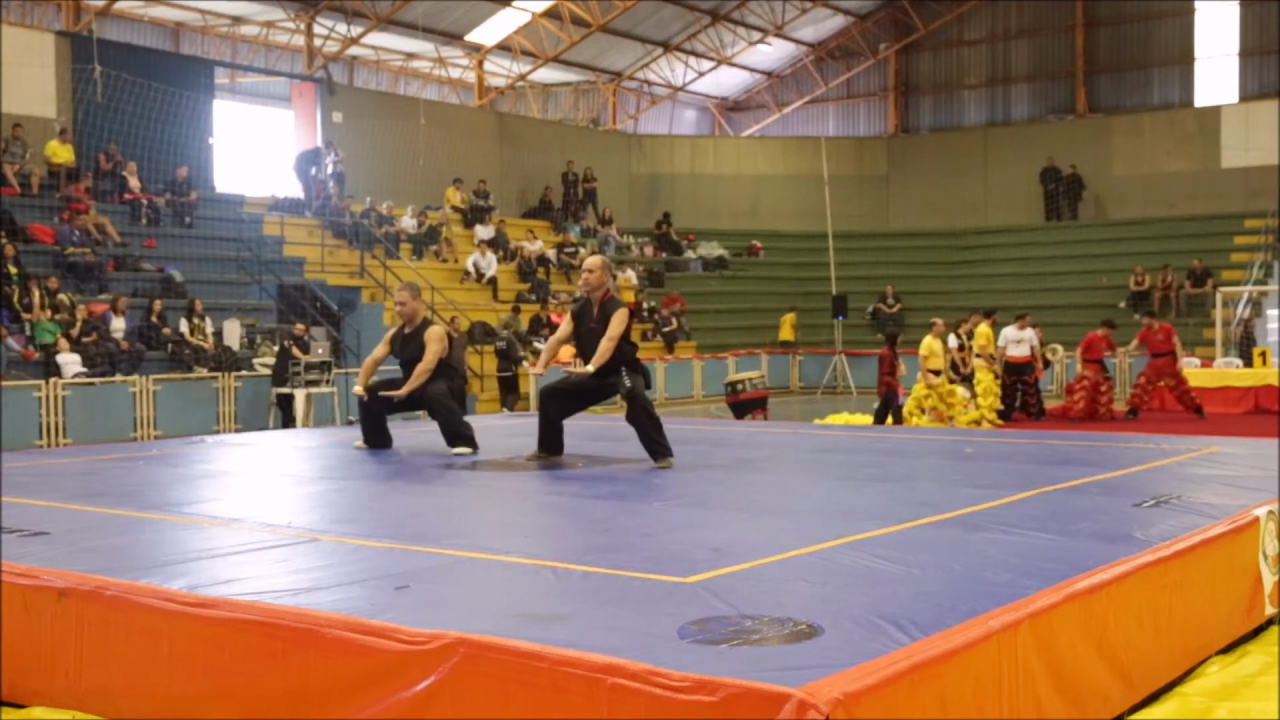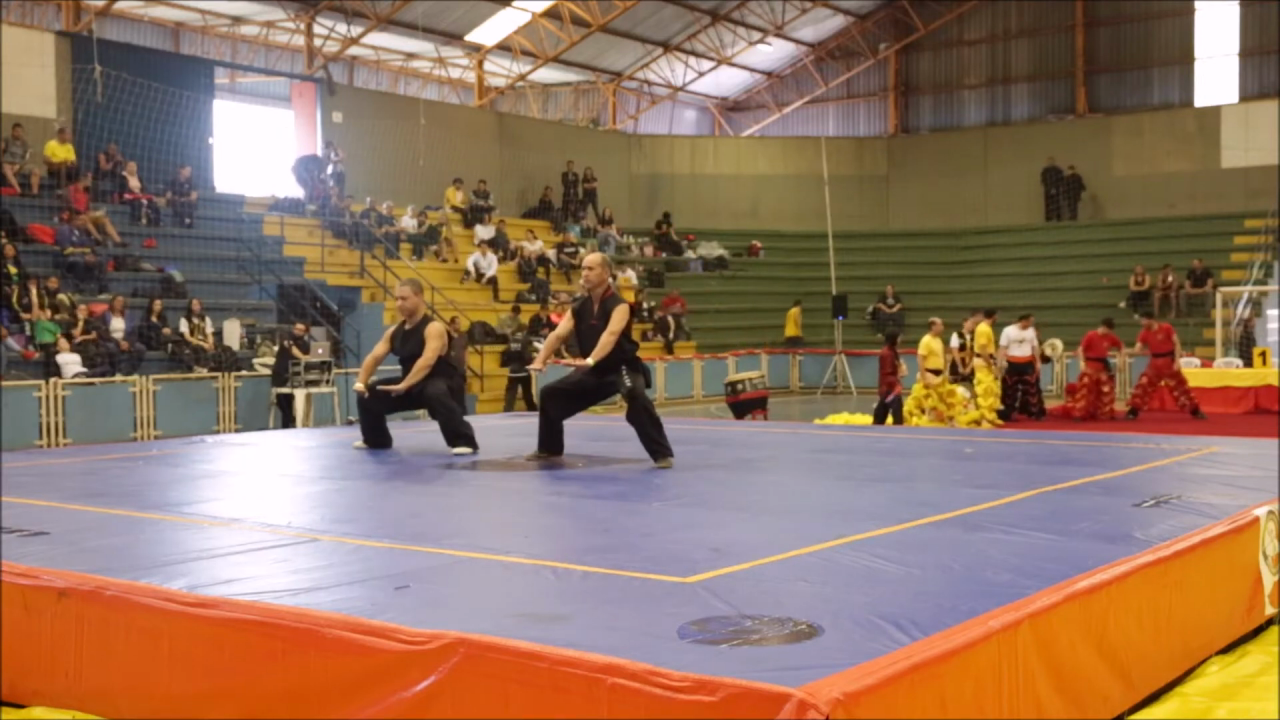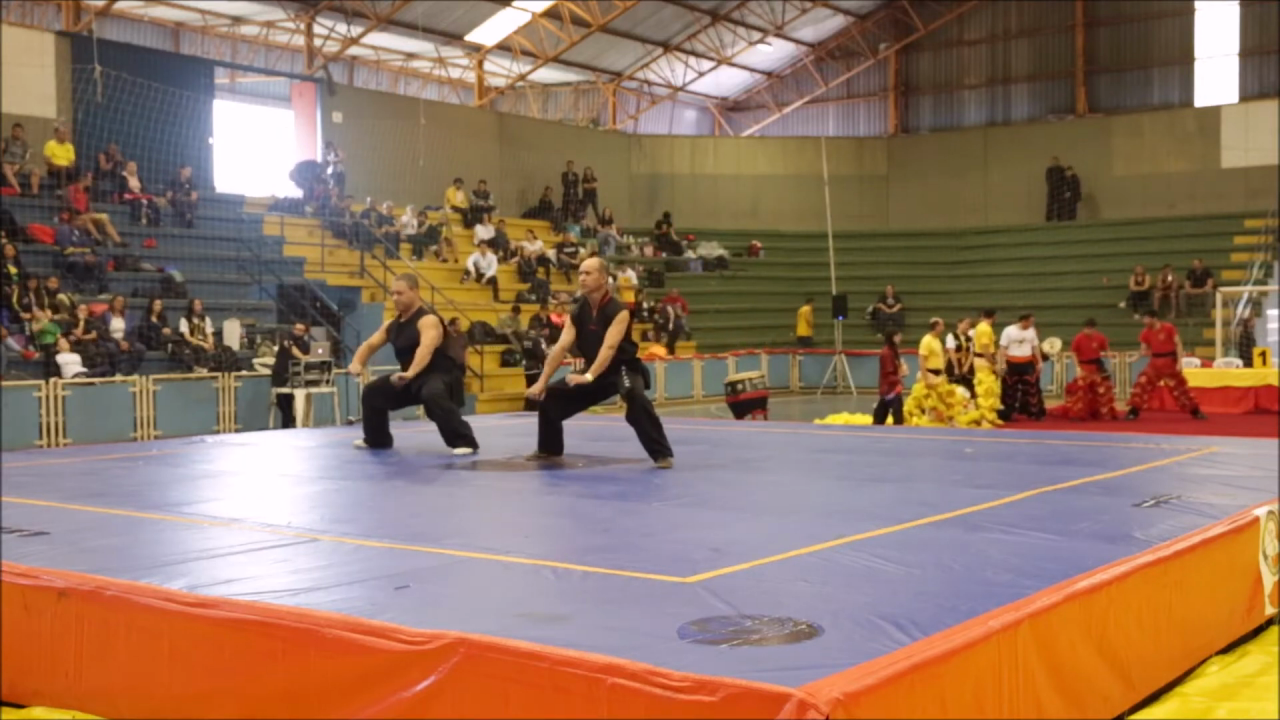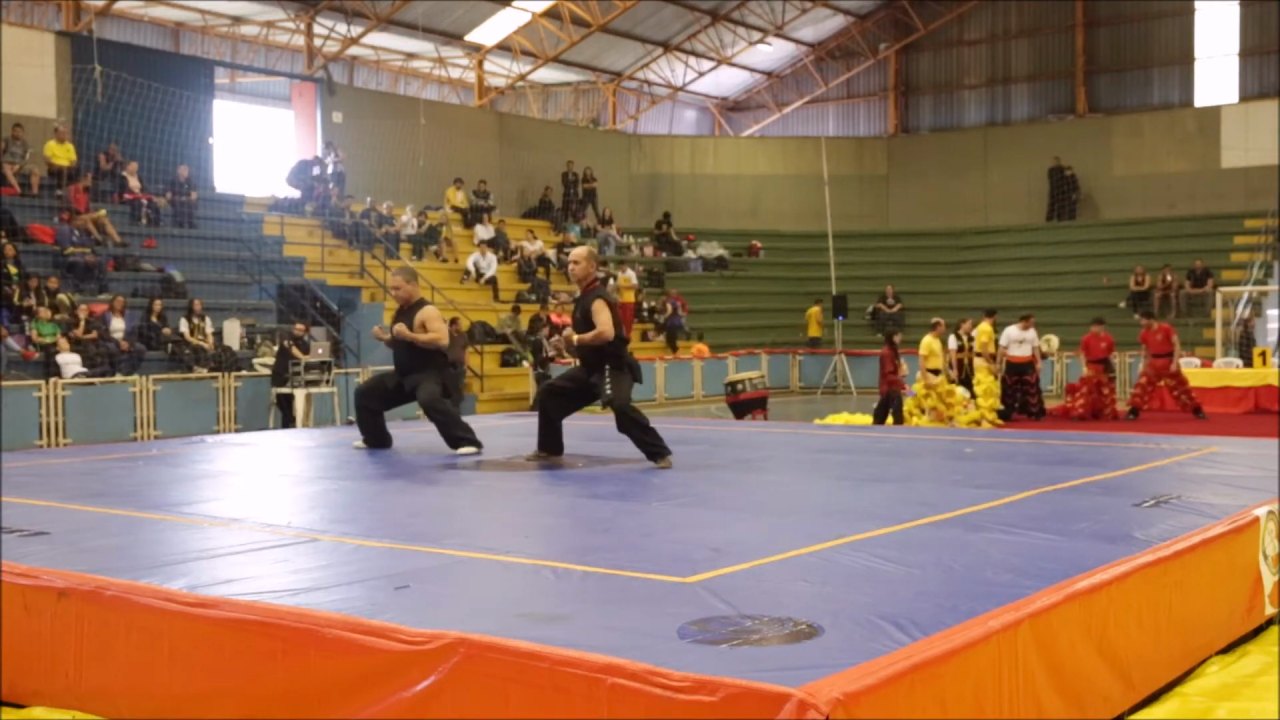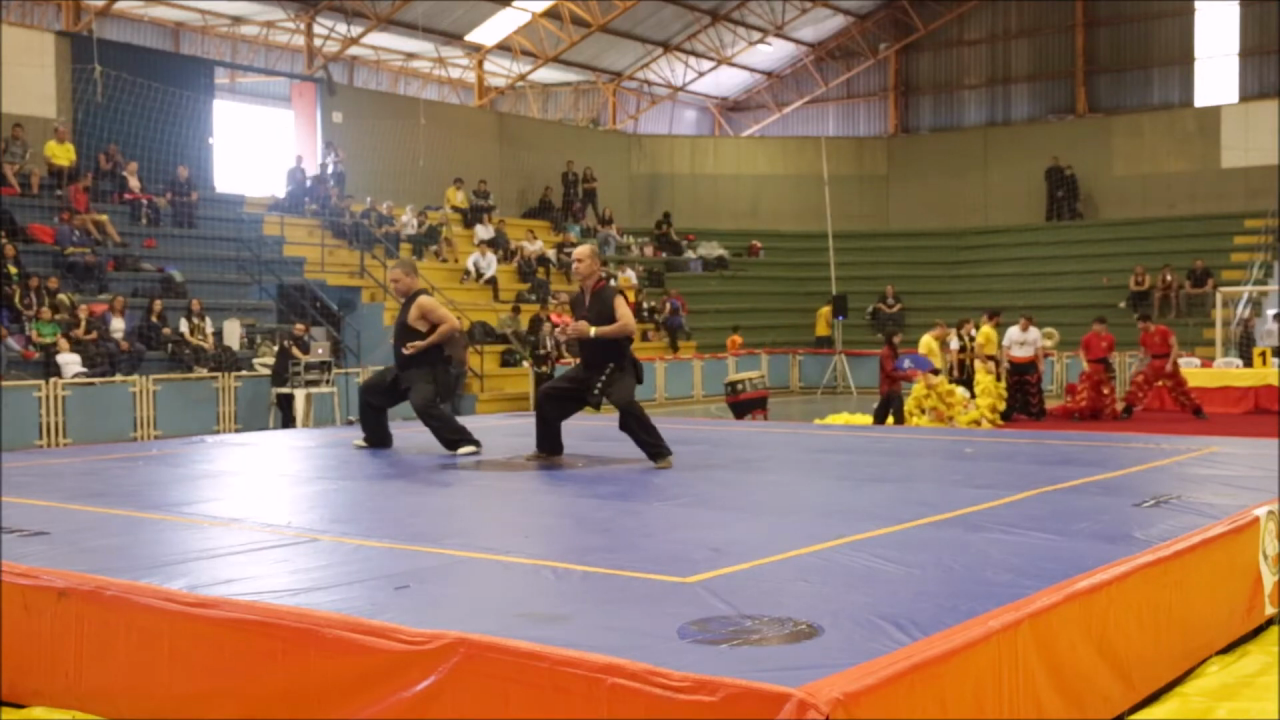
dt=0.4s
person 1, frame 1
left shoulder: (618, 309)
right shoulder: (578, 311)
left elbow: (609, 341)
right elbow: (557, 338)
left wrist: (589, 368)
right wrist: (541, 364)
left hip: (622, 370)
right hip: (592, 375)
left knee: (636, 398)
right knee: (549, 394)
left ankle: (662, 454)
right ankle: (549, 448)
person 1, frame 2
left shoulder: (619, 306)
right shoulder: (579, 308)
left elbow: (610, 335)
right elbow: (558, 334)
left wrist: (590, 360)
right wrist: (540, 360)
left hip: (622, 368)
right hip: (593, 372)
left knee: (637, 398)
right knee: (550, 394)
left ankle: (662, 454)
right ankle: (549, 448)
person 1, frame 3
left shoulder: (618, 311)
right shoulder: (577, 313)
left elbow: (609, 347)
right elbow: (561, 347)
left wrist: (588, 377)
right wrist: (542, 381)
left hip: (622, 369)
right hip: (591, 373)
left knee: (636, 398)
right knee: (550, 397)
left ankle: (662, 454)
right ankle: (549, 448)
person 1, frame 4
left shoulder: (597, 298)
right shoulder: (583, 298)
left elbow: (606, 334)
left wrist: (577, 339)
right wrist: (569, 339)
left hip: (613, 367)
right hip: (589, 367)
left knee: (619, 405)
right knee: (548, 393)
left ankle: (659, 453)
right ankle: (550, 448)
person 1, frame 5
left shoulder: (611, 295)
right shoulder: (576, 300)
left elbow: (629, 327)
left wrist: (592, 332)
right wrist: (569, 332)
left hip: (616, 365)
right hip: (588, 366)
left knee: (625, 403)
right knee: (547, 395)
left ankle: (660, 453)
right ankle: (548, 449)
person 2, frame 1
left shoulder: (434, 332)
right shoulder: (394, 335)
left elbow: (428, 365)
right elbow: (373, 360)
left wrist: (405, 391)
right wrist: (360, 385)
left hip: (441, 384)
right hip: (411, 386)
left knee: (436, 394)
right knee: (369, 395)
left ankle: (464, 442)
right ankle: (376, 439)
person 2, frame 2
left shoulder: (434, 328)
right shoulder: (394, 331)
left elbow: (427, 361)
right elbow: (374, 357)
left wrist: (403, 386)
right wrist: (361, 382)
left hip: (440, 383)
right hip: (411, 386)
left knee: (436, 395)
right knee: (368, 396)
left ankle: (464, 441)
right ankle: (376, 439)
person 2, frame 3
left shoulder: (428, 320)
right shoulder: (391, 324)
left elbow: (426, 349)
right elbow: (369, 345)
left wrist: (410, 373)
right wrist: (357, 363)
left hip: (439, 376)
right hip: (410, 379)
left knee: (433, 395)
right knee: (372, 393)
left ankle: (464, 442)
right ankle: (376, 439)
person 2, frame 4
left shoulder: (428, 312)
right shoulder: (399, 312)
left elbow: (442, 341)
left wrist: (410, 336)
right wrist: (385, 337)
left hip: (429, 373)
right hip: (402, 374)
left knee: (429, 399)
right knee: (364, 393)
left ankle: (467, 442)
right ankle: (376, 439)
person 2, frame 5
left shoulder: (424, 301)
right shoulder: (409, 302)
left elbow: (453, 325)
left wrist: (425, 344)
right wrist: (400, 341)
left hip: (426, 370)
right hip: (404, 369)
left knee: (423, 404)
right knee: (369, 390)
left ankle: (465, 442)
right ankle: (376, 438)
